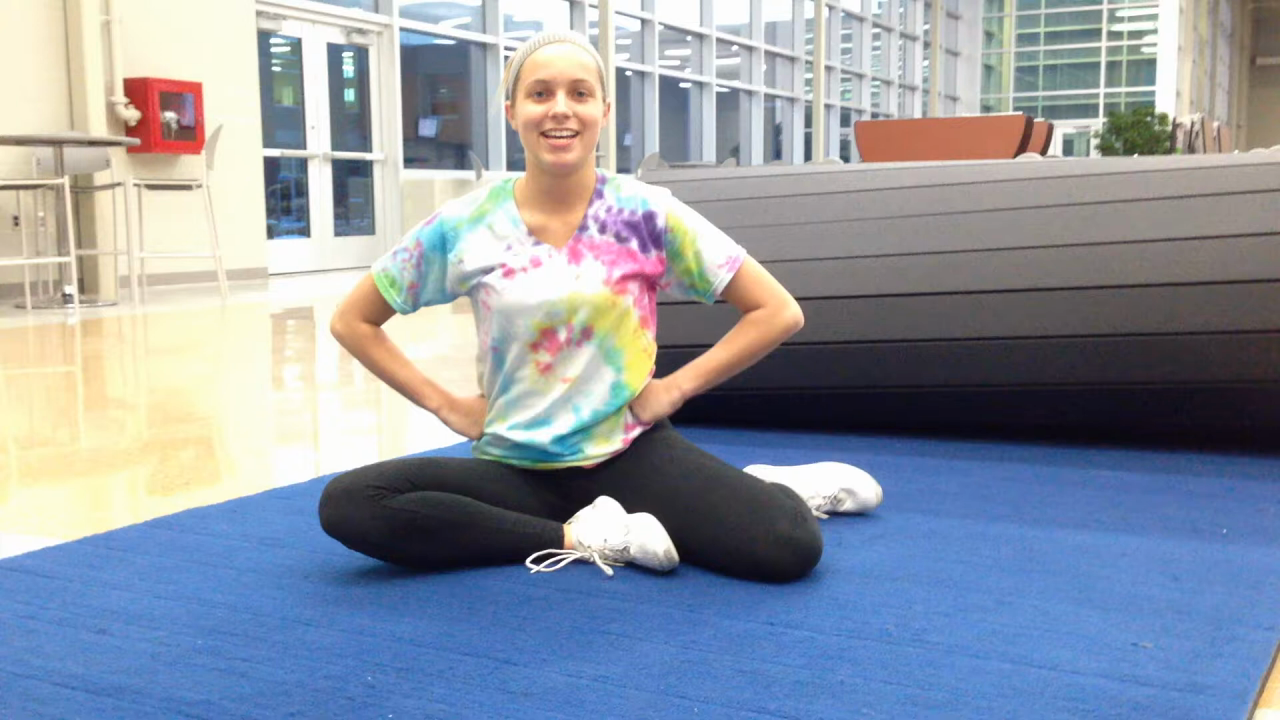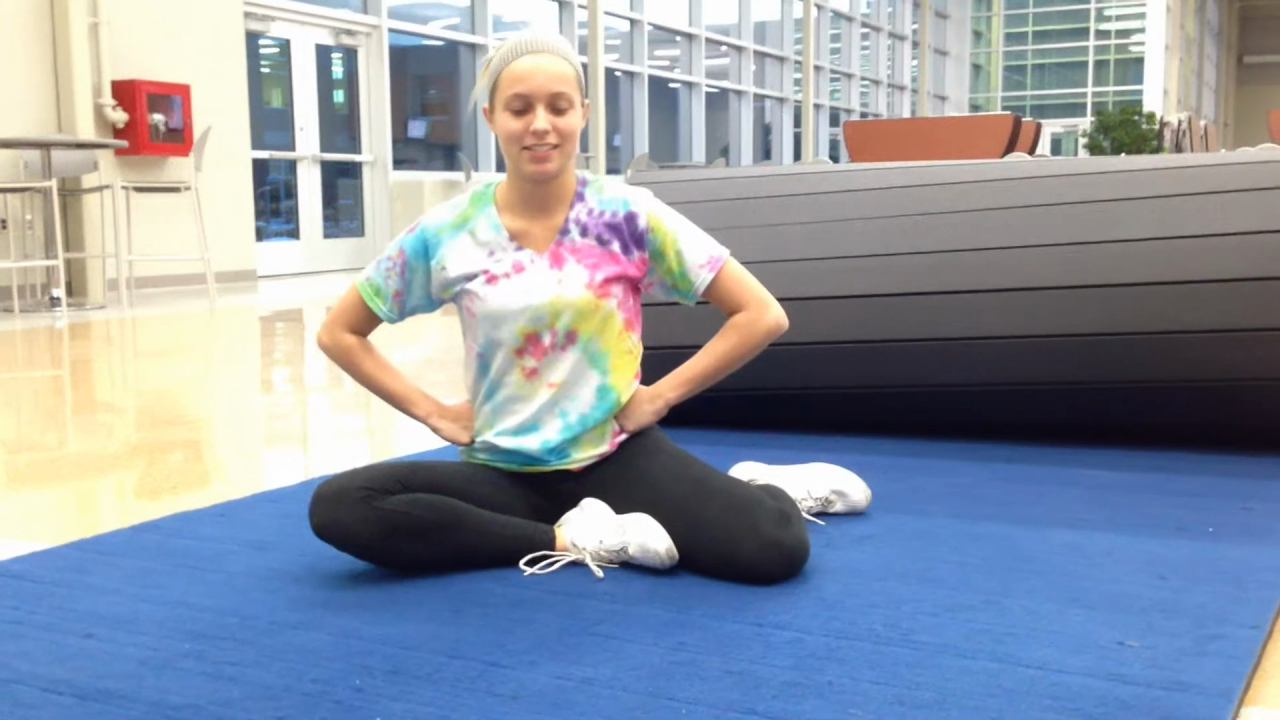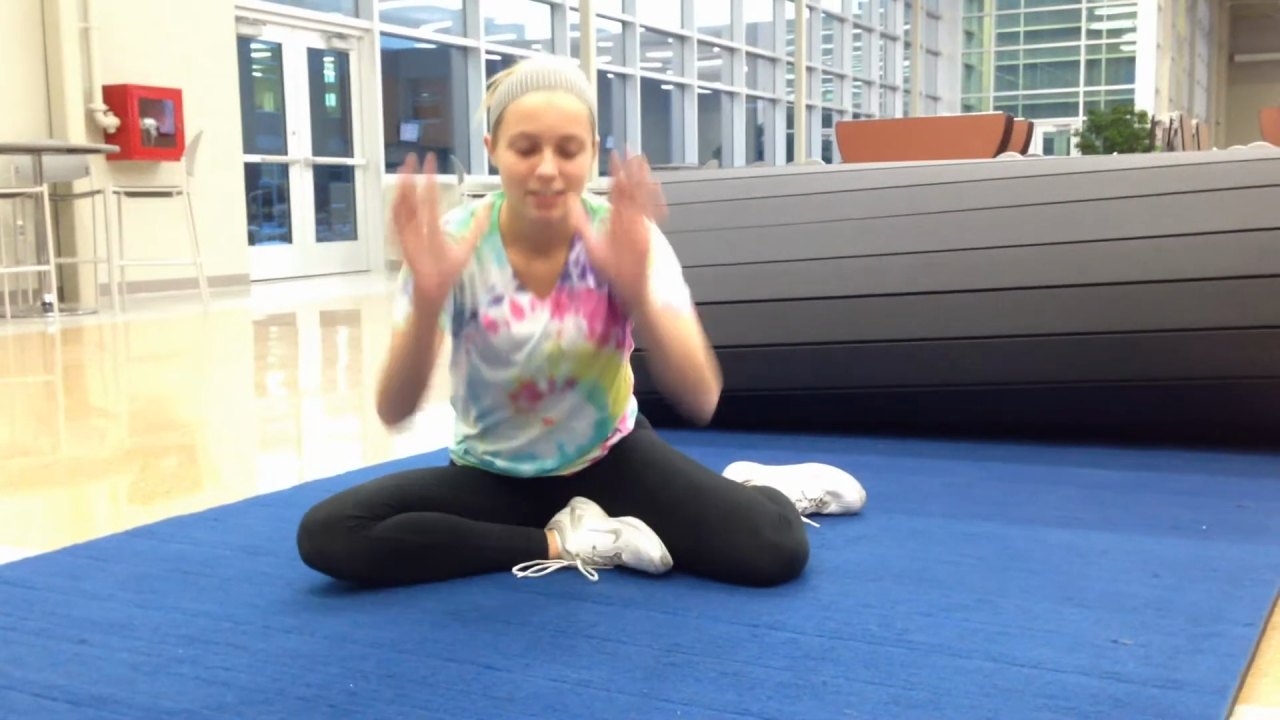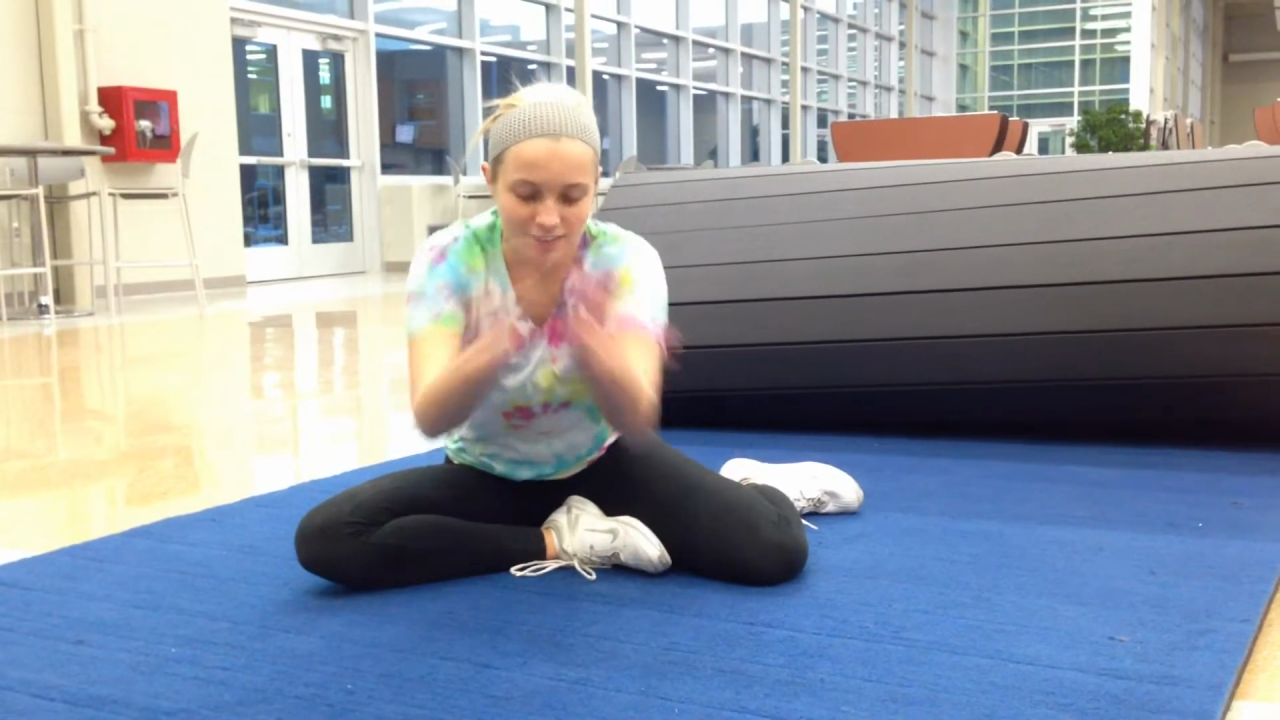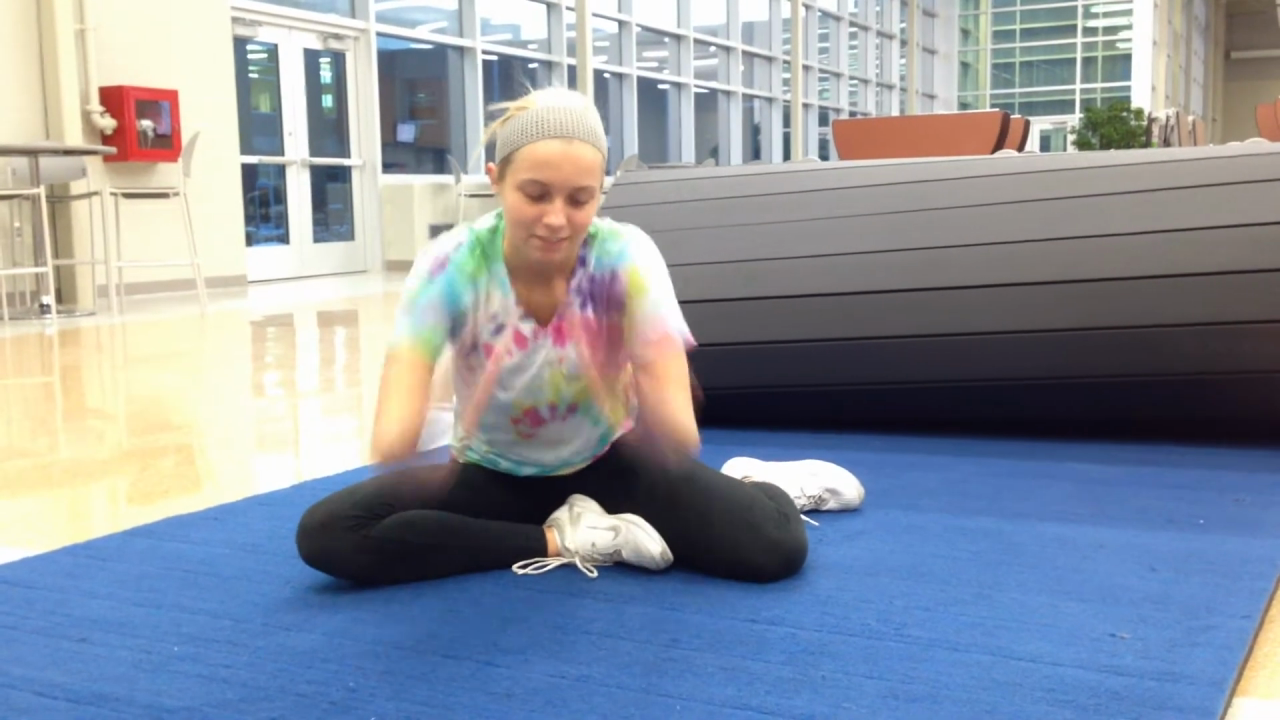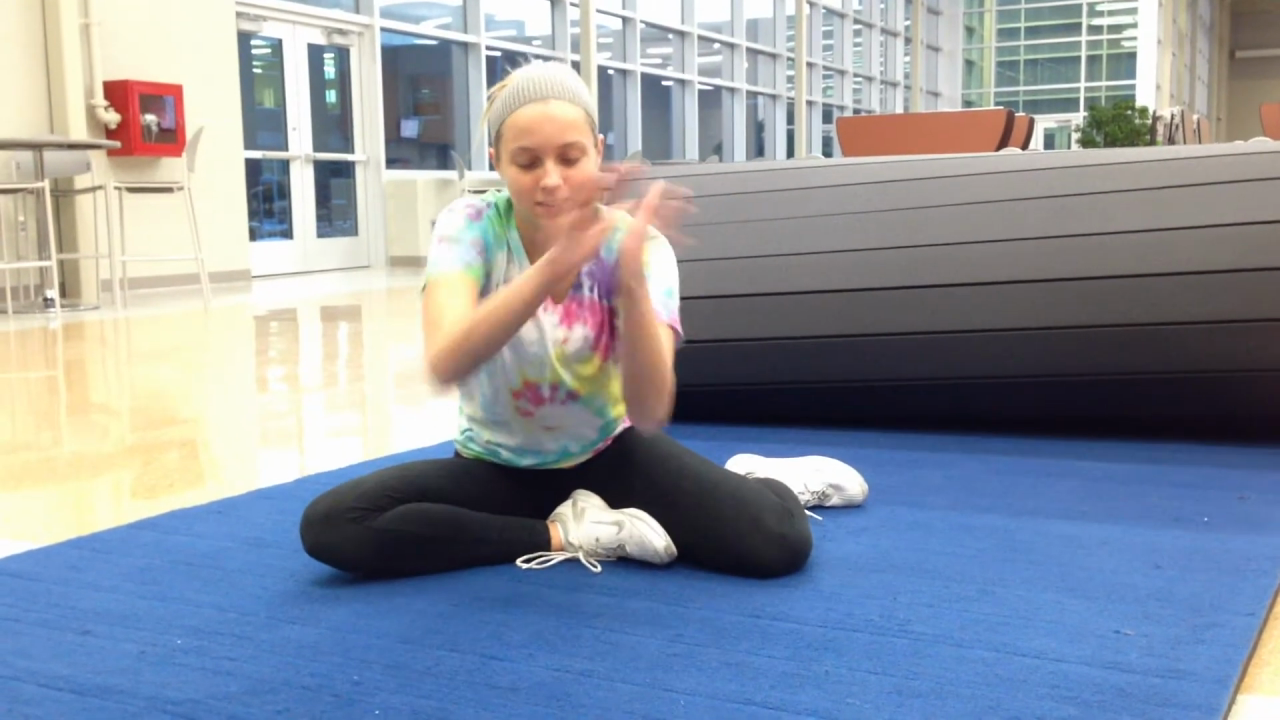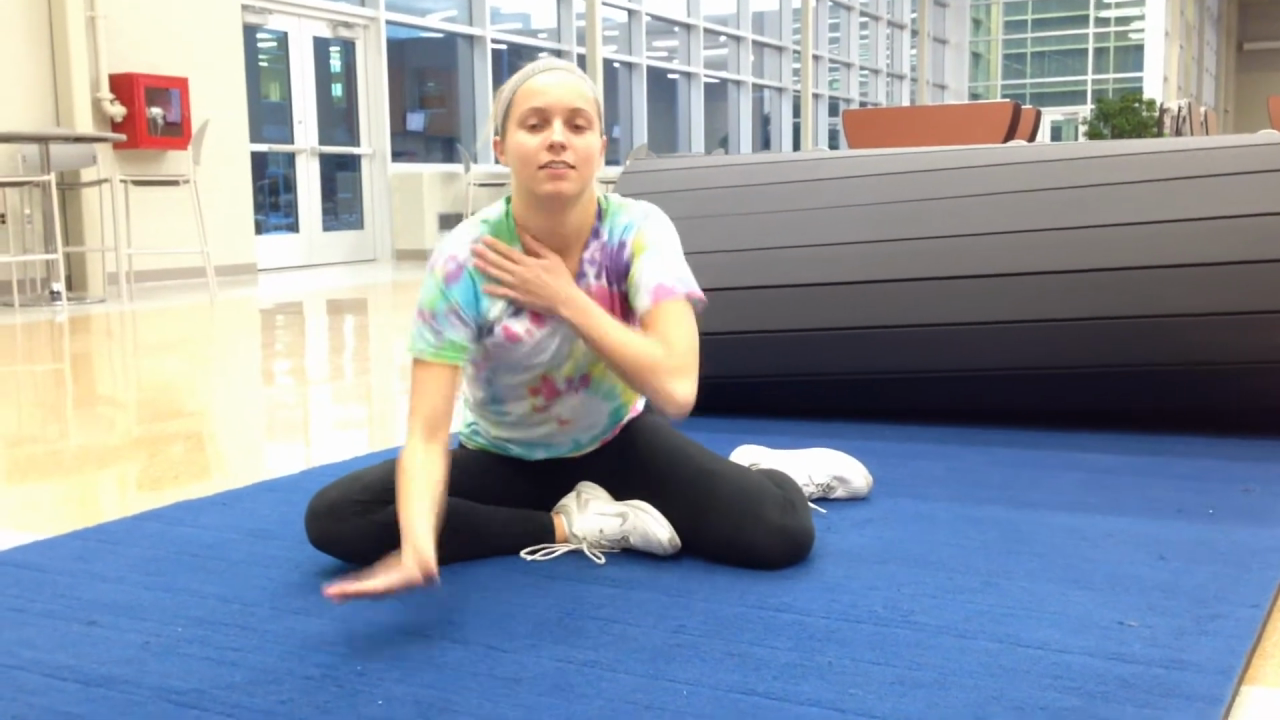
dt=0.7s
person 1, frame 1
left shoulder: (648, 215)
right shoulder: (461, 228)
left elbow: (778, 312)
right elbow: (351, 320)
left wrist: (675, 388)
right wrist: (445, 404)
left hip: (629, 453)
right hip: (513, 467)
left knee: (790, 544)
right knee: (347, 506)
left ankle: (775, 486)
right ankle: (581, 538)
person 1, frame 2
left shoulder: (629, 217)
right shoulder: (445, 234)
left elbow: (762, 315)
right elbow: (338, 333)
left wrist: (657, 397)
right wrist: (435, 412)
left hip: (616, 456)
right hip: (502, 472)
left knee: (776, 548)
right knee: (338, 508)
left ankle: (763, 487)
right ankle: (571, 540)
person 1, frame 3
left shoulder: (627, 240)
right shoulder: (452, 245)
left elbow: (701, 398)
right elbow: (393, 410)
left wrist: (636, 289)
right wrist: (427, 299)
left hip: (607, 461)
right hip: (489, 476)
left knee: (777, 548)
right knee: (326, 536)
left ankle: (756, 485)
right ankle: (565, 542)
person 1, frame 4
left shoulder: (625, 259)
right shoulder: (449, 257)
left elbow: (637, 416)
right elbow: (430, 415)
left wrist: (584, 332)
right wrist: (499, 340)
left hip: (604, 462)
right hip: (486, 477)
left knee: (776, 546)
right knee: (323, 542)
right ankle: (567, 541)
person 1, frame 5
left shoulder: (630, 261)
right shoulder: (450, 266)
left elbow: (677, 435)
right elbow: (392, 428)
left wrist: (635, 412)
left hip: (609, 464)
right hip: (494, 475)
left knee: (773, 534)
right knee: (327, 533)
left ankle: (745, 485)
right ankle: (564, 537)
person 1, frame 6
left shoulder: (639, 247)
right shoulder: (467, 228)
left elbow: (649, 413)
right elbow: (444, 364)
left wrist: (633, 284)
right wrist: (553, 268)
left hip: (611, 453)
right hip: (495, 465)
left knee: (780, 539)
right knee: (329, 526)
left ankle: (760, 478)
right ankle: (569, 535)
person 1, frame 7
left shoulder: (641, 233)
right shoulder: (463, 261)
left elbow: (677, 391)
right elbow: (426, 436)
left wrist: (564, 301)
right wrist: (417, 551)
left hip: (616, 445)
right hip: (499, 459)
left knee: (783, 533)
right knee: (332, 520)
right ankle: (574, 528)
